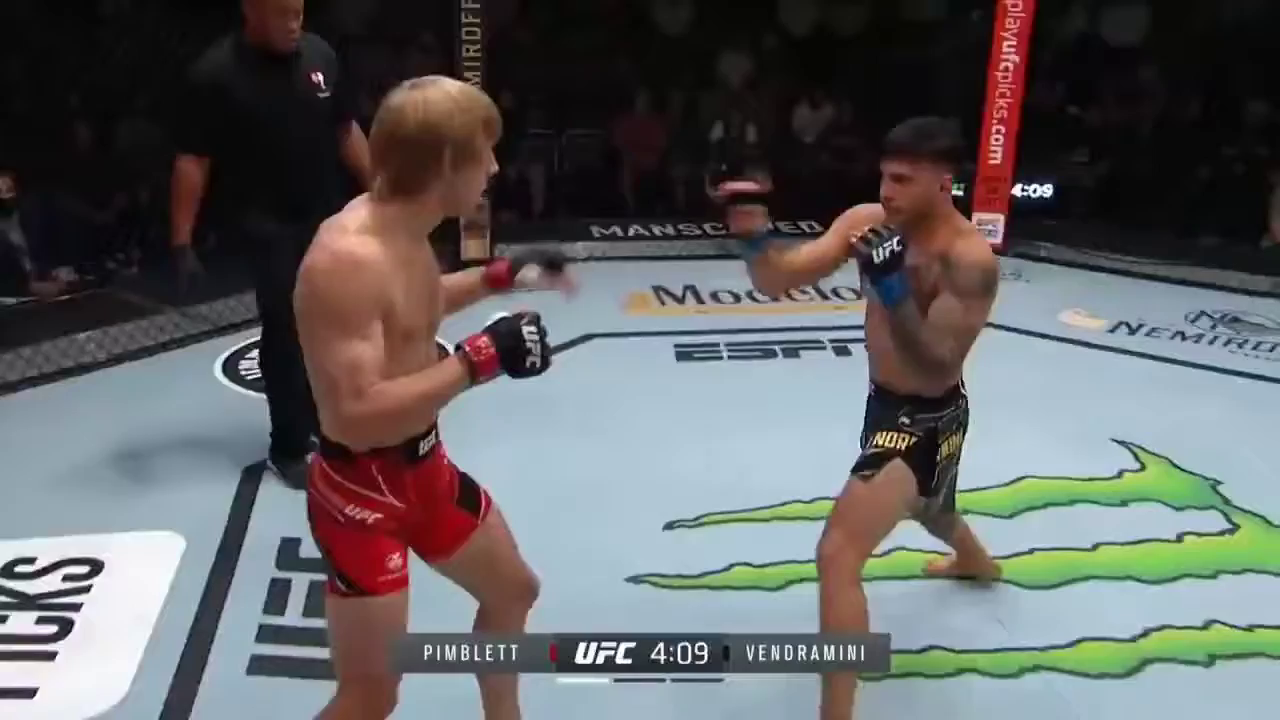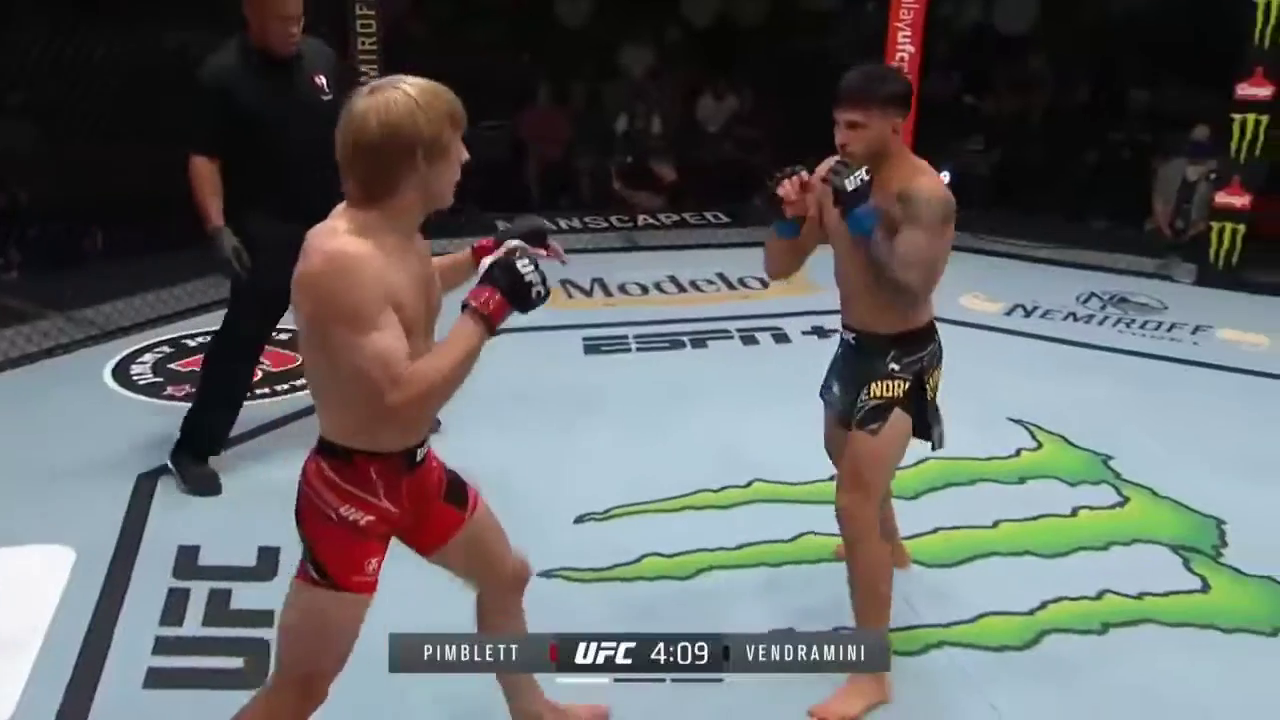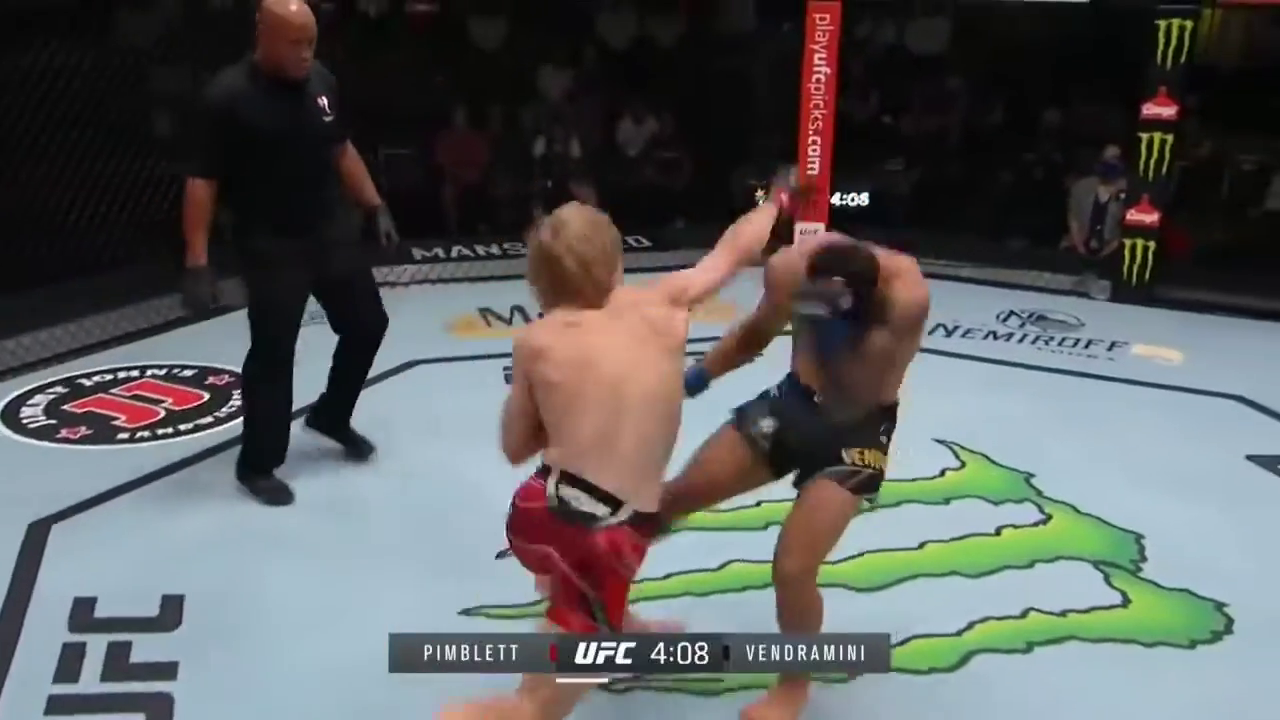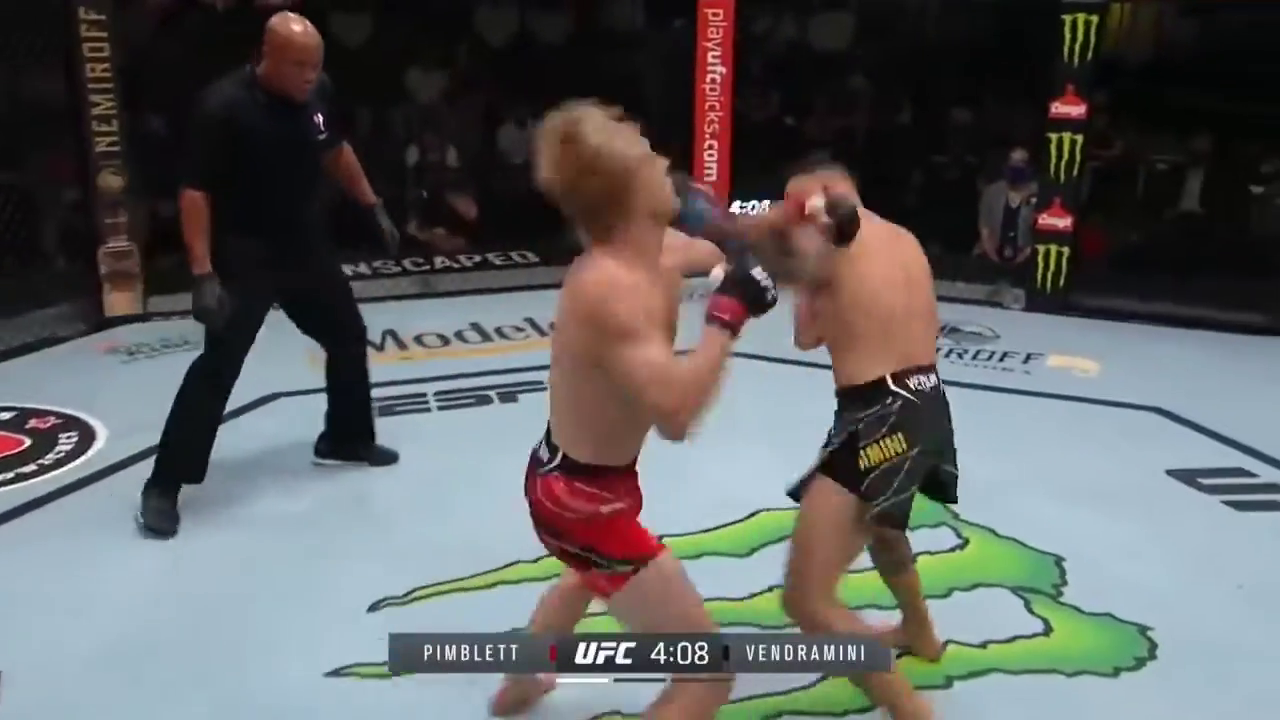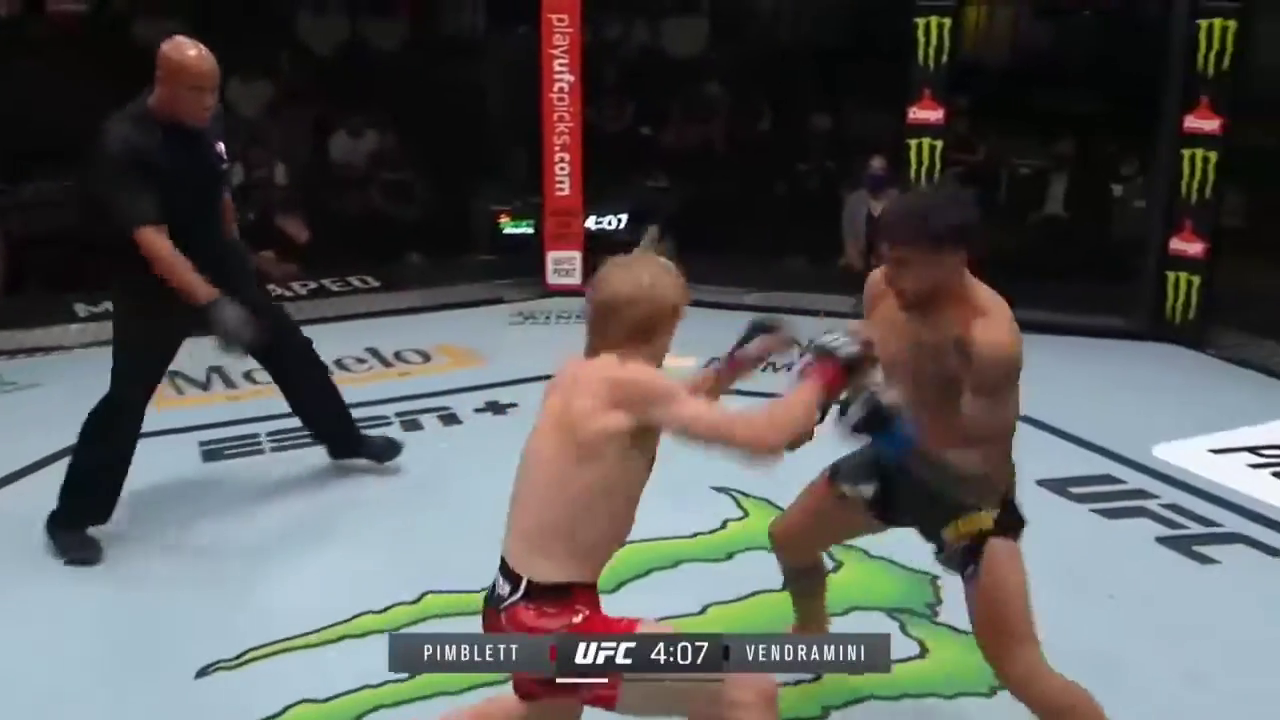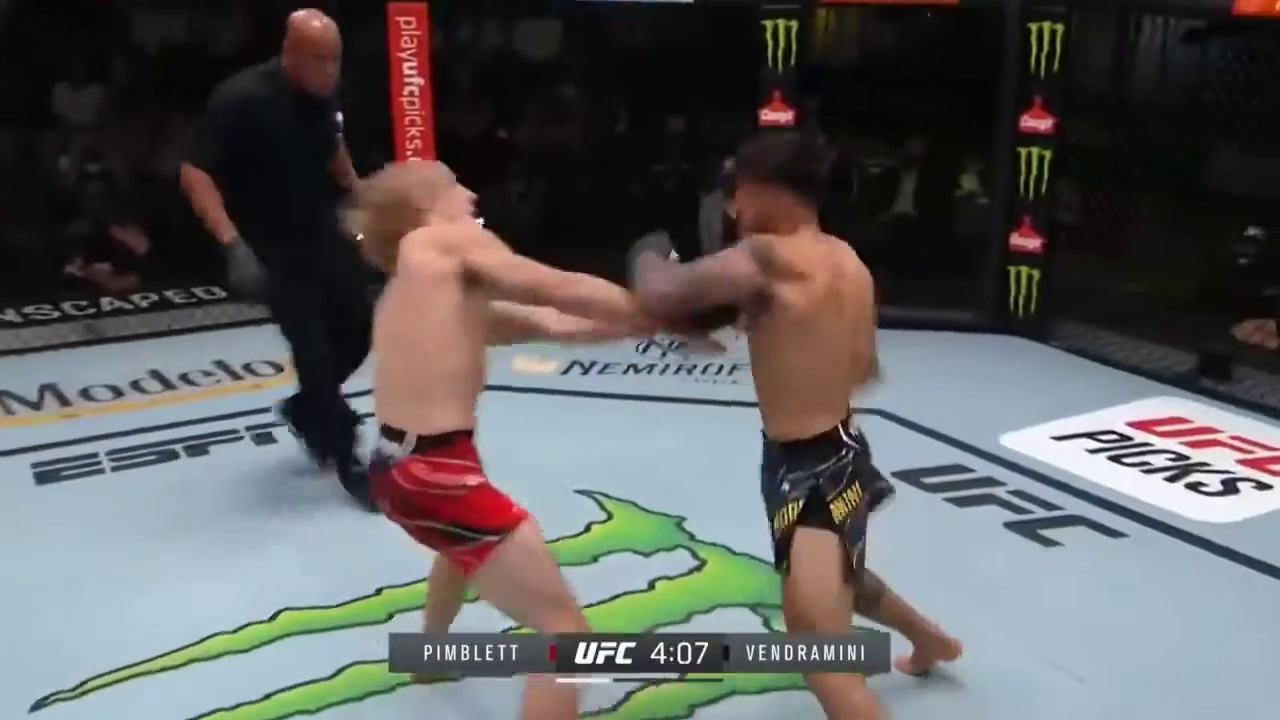
dt=0.5s
person 1, frame 1
left shoulder: (402, 226)
right shoulder: (348, 258)
right elbow: (359, 414)
left wrist: (497, 277)
right wrist: (477, 360)
left hip: (424, 463)
right hip: (357, 487)
left knee: (513, 590)
person 1, frame 2
left shoulder: (393, 229)
right shoulder: (342, 259)
right elbow: (403, 397)
left wrist: (488, 254)
right wrist: (489, 305)
left hip: (415, 468)
right hip: (351, 486)
left knee: (508, 575)
person 1, frame 3
left shoulder: (538, 341)
right shoulder: (662, 302)
left elbow: (514, 449)
right elbow: (734, 250)
right wrist: (780, 196)
left hip: (543, 508)
right hip: (609, 535)
person 1, frame 4
left shoulder: (658, 253)
right shoulder: (610, 291)
right elbow: (676, 417)
right wrist: (728, 315)
left hip: (561, 478)
right hip: (586, 495)
left knee: (588, 576)
person 1, frame 5
left shoulder: (589, 375)
right shoulder: (628, 383)
left elbow: (678, 411)
right elbow: (761, 438)
left wrist: (732, 366)
right wrist: (825, 375)
left hip: (515, 609)
right hip: (545, 626)
person 1, frame 6
left shoulder: (416, 278)
right shoulder: (448, 242)
left elbow: (545, 322)
right elbow: (561, 290)
left wrist: (618, 323)
left hip: (399, 465)
right hip: (436, 473)
left knee: (470, 536)
right knee: (566, 632)
person 2, frame 1
left shoulder: (972, 261)
right shoulder: (867, 222)
left elbow: (938, 370)
right elbow: (776, 283)
left wrist: (893, 290)
right wrist: (755, 234)
left hip: (926, 420)
right hip: (885, 403)
left knee: (838, 557)
right knee: (914, 499)
right ankle: (978, 560)
person 2, frame 2
left shoulder: (924, 194)
right shoulder: (832, 175)
left elbow: (909, 295)
right elbow: (778, 268)
left wrist: (860, 219)
right wrist: (791, 218)
left hip: (903, 359)
right hip: (855, 345)
left knee: (854, 507)
right knee: (845, 453)
right ankle: (889, 545)
person 2, frame 3
left shoulder: (904, 296)
right shoulder: (791, 267)
left elbow: (854, 398)
right elbow: (756, 330)
left wrist: (835, 338)
right wrist: (699, 376)
left hip: (859, 431)
right hip: (795, 398)
left knee: (793, 567)
right knee: (680, 497)
person 2, frame 4
left shoulder: (836, 219)
right shoulder: (896, 243)
right elbow: (810, 332)
left hip: (878, 420)
right hip: (918, 408)
left knee: (807, 598)
right knee: (869, 519)
right ankle: (919, 630)
person 2, frame 5
left shoulder: (988, 341)
right shoulder: (885, 285)
left elbow: (986, 475)
left wrist: (905, 444)
left hip: (970, 486)
right hip: (896, 457)
left knee: (1019, 670)
right knee: (790, 536)
right ankle: (810, 638)
person 2, frame 6
left shoulder: (770, 259)
right shoulder: (846, 263)
left elbow: (661, 297)
left wrist: (647, 257)
left hip: (812, 475)
right hip: (839, 452)
left knee: (825, 664)
right knee: (836, 571)
right ankle: (930, 641)
person 3, frame 1
left shoulder: (320, 54)
right shoulder: (216, 72)
left elbow: (346, 130)
right elbow: (194, 160)
right wrist: (183, 240)
left hip: (331, 217)
right hip: (269, 227)
right knee: (285, 334)
left ankle: (324, 417)
right ankle: (288, 450)
person 3, frame 2
left shoulder: (322, 56)
right shoulder: (225, 73)
right elbow: (205, 158)
right wrist: (219, 230)
left hip: (330, 217)
right hip: (272, 227)
right knee: (243, 335)
right ankle: (193, 450)
person 3, frame 3
left shoulder: (320, 81)
right shoulder: (228, 97)
left elbow: (340, 148)
right elbow: (201, 182)
left wrist: (375, 208)
right wrist: (198, 264)
left hip: (329, 232)
right hip: (270, 246)
left knee: (368, 323)
right knee: (274, 351)
left ankle: (331, 415)
right ankle: (257, 466)
person 3, frame 4
left shoulder: (318, 93)
right shoulder: (225, 106)
left elbow: (336, 149)
right elbow: (195, 193)
left wrist: (374, 208)
right wrist: (203, 275)
left hip: (301, 245)
right hip: (244, 255)
left knee: (348, 336)
right knee: (219, 362)
left ankle: (346, 438)
right ankle: (164, 485)
person 3, frame 5
left shoulder: (207, 123)
right shoulder: (127, 144)
right elbow: (148, 238)
left wrist: (236, 256)
right wrist: (210, 304)
left hip: (221, 274)
right hip: (154, 292)
left knee: (294, 353)
right knee: (125, 402)
left ankle: (346, 440)
right ankle: (72, 518)
person 3, frame 6
left shoulder: (323, 92)
right shoulder: (244, 98)
right elbow: (194, 172)
right wrist: (233, 245)
left hip: (321, 236)
right hip: (263, 249)
left knee: (359, 331)
right knee: (317, 352)
left ankle: (307, 414)
right ankle: (344, 457)
